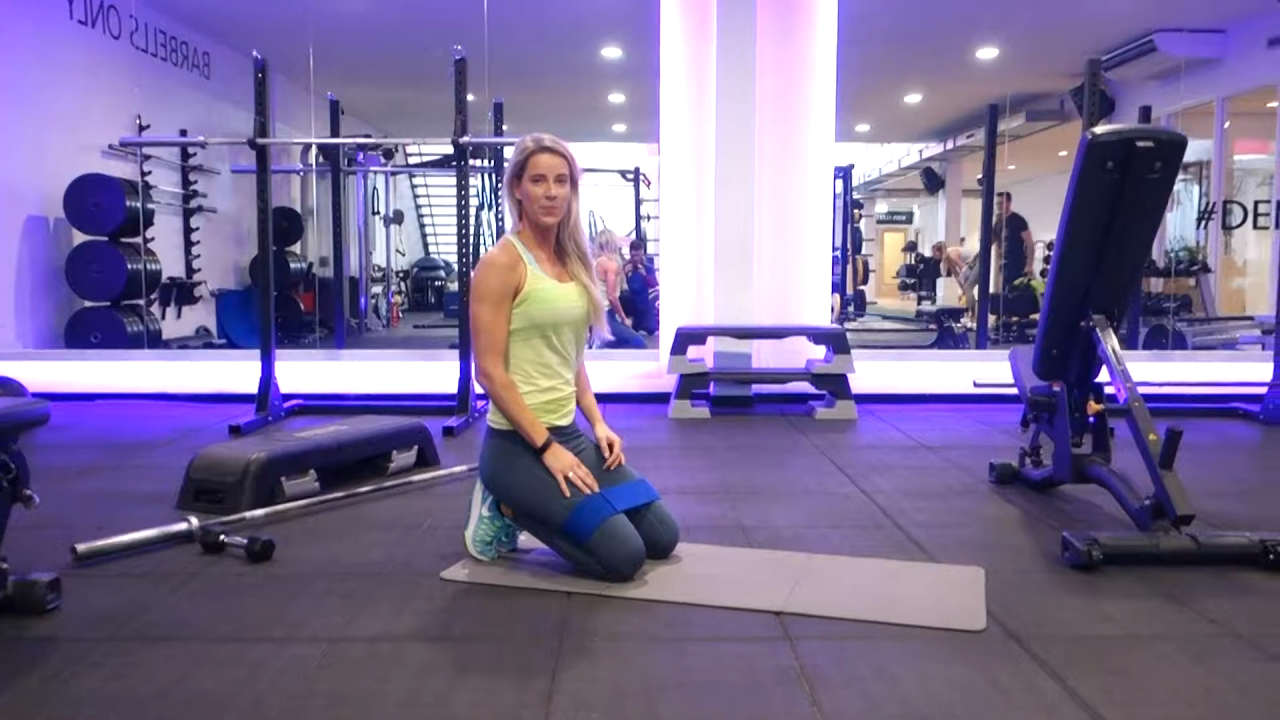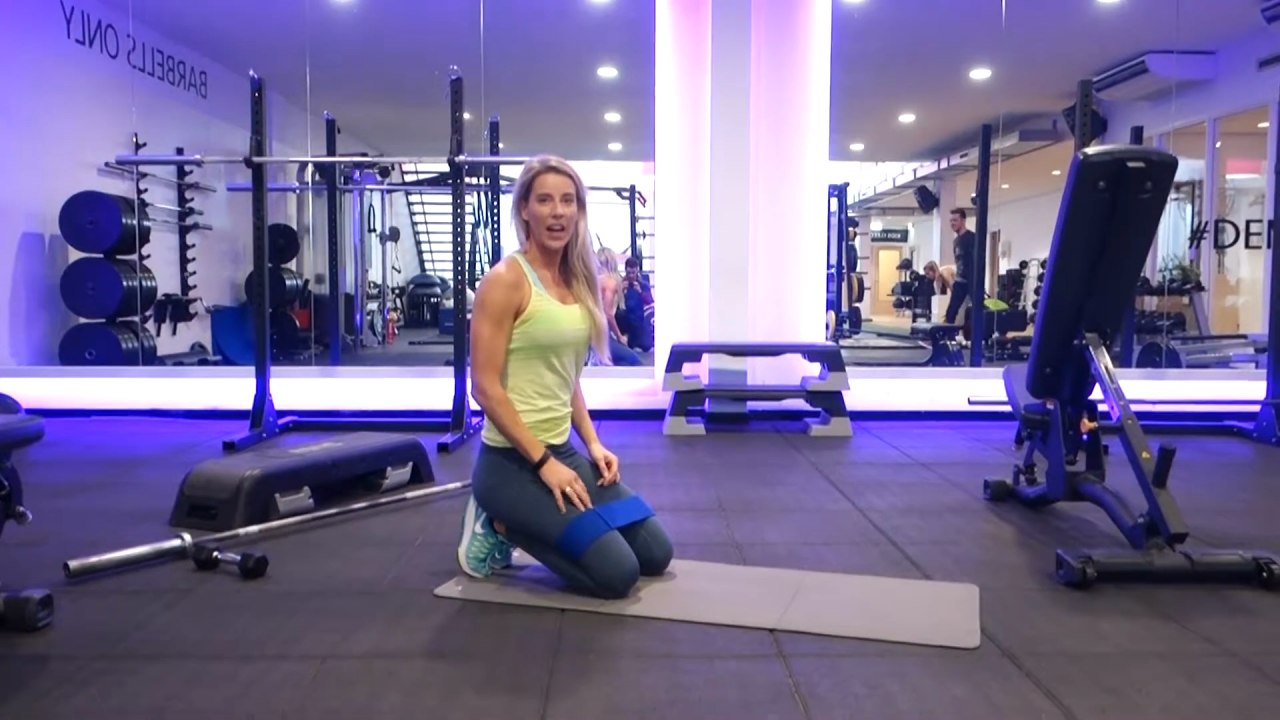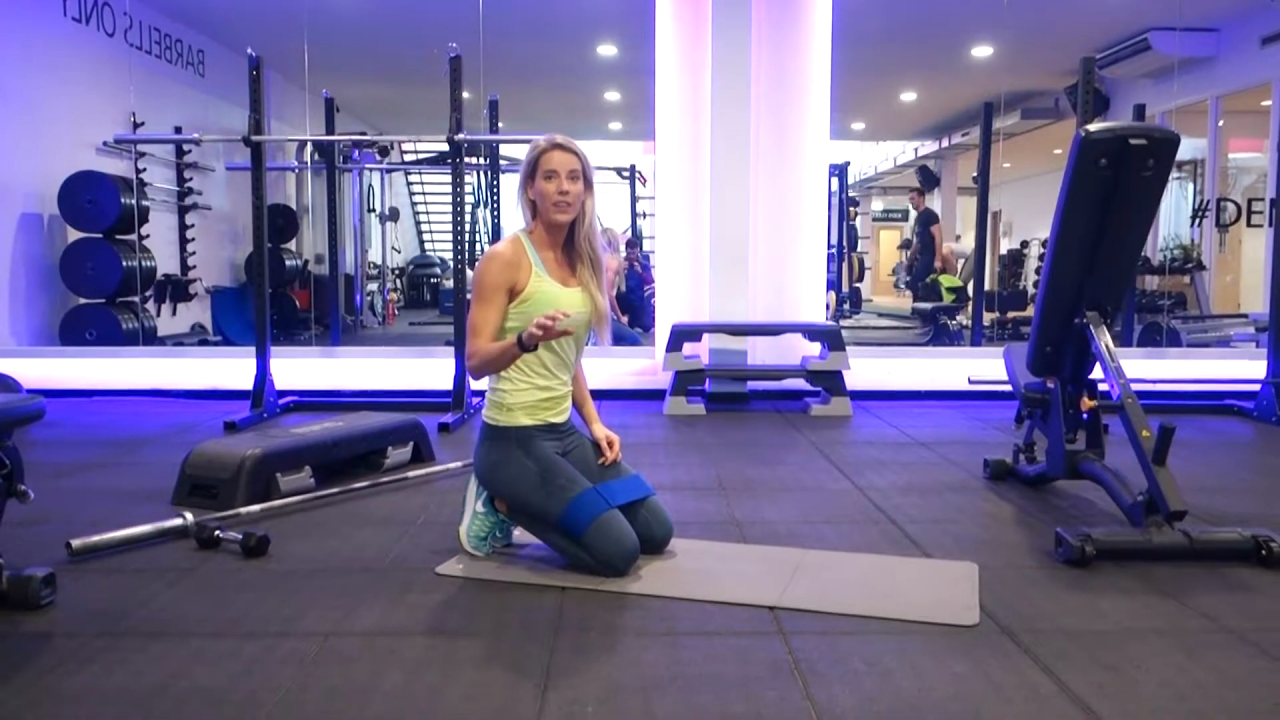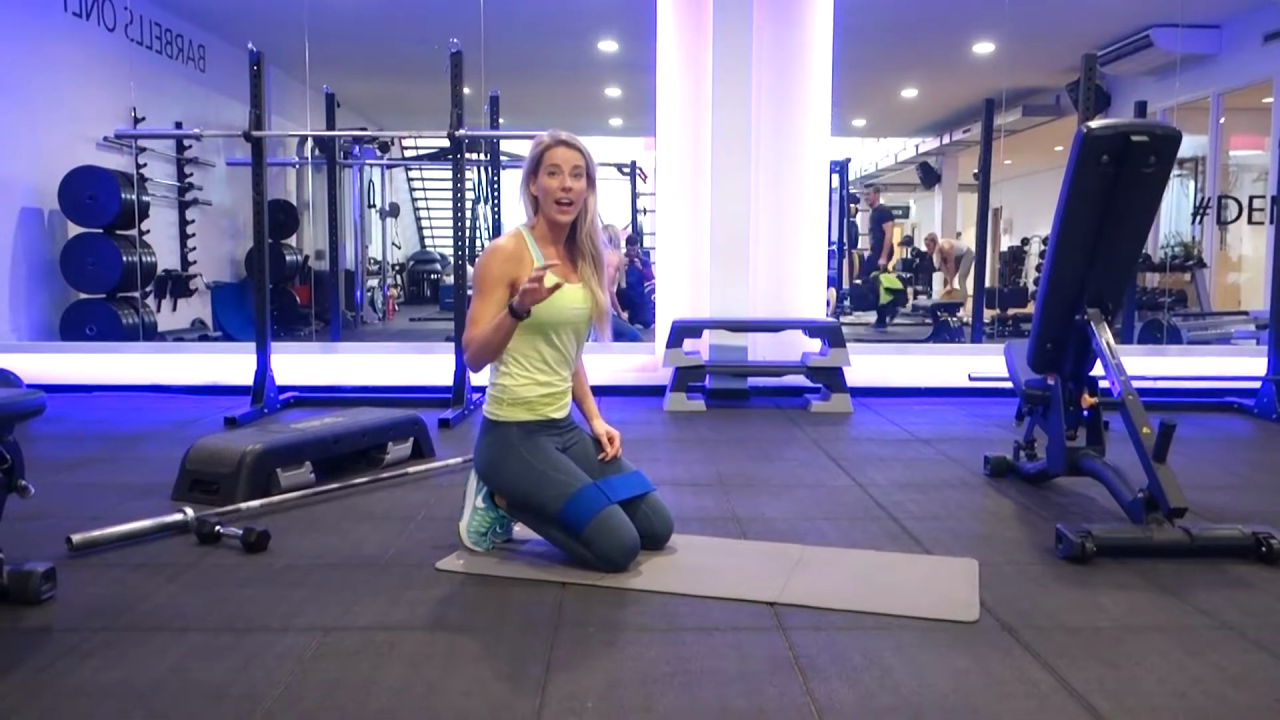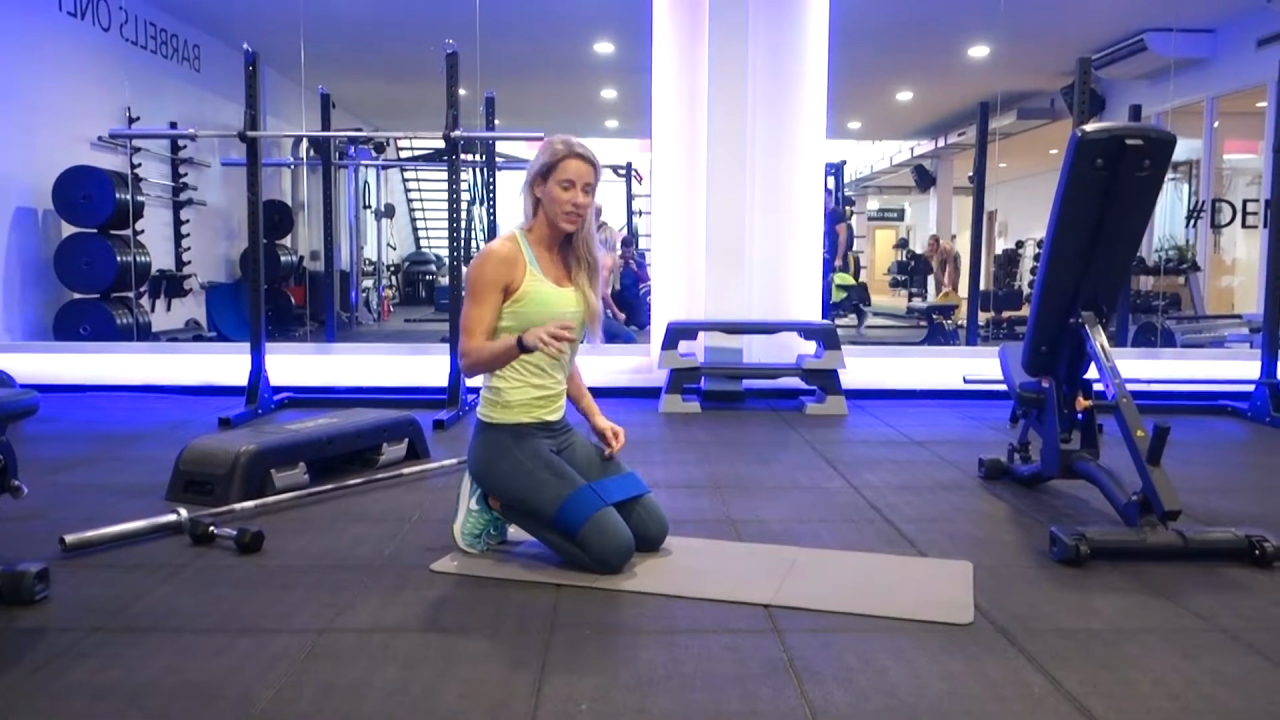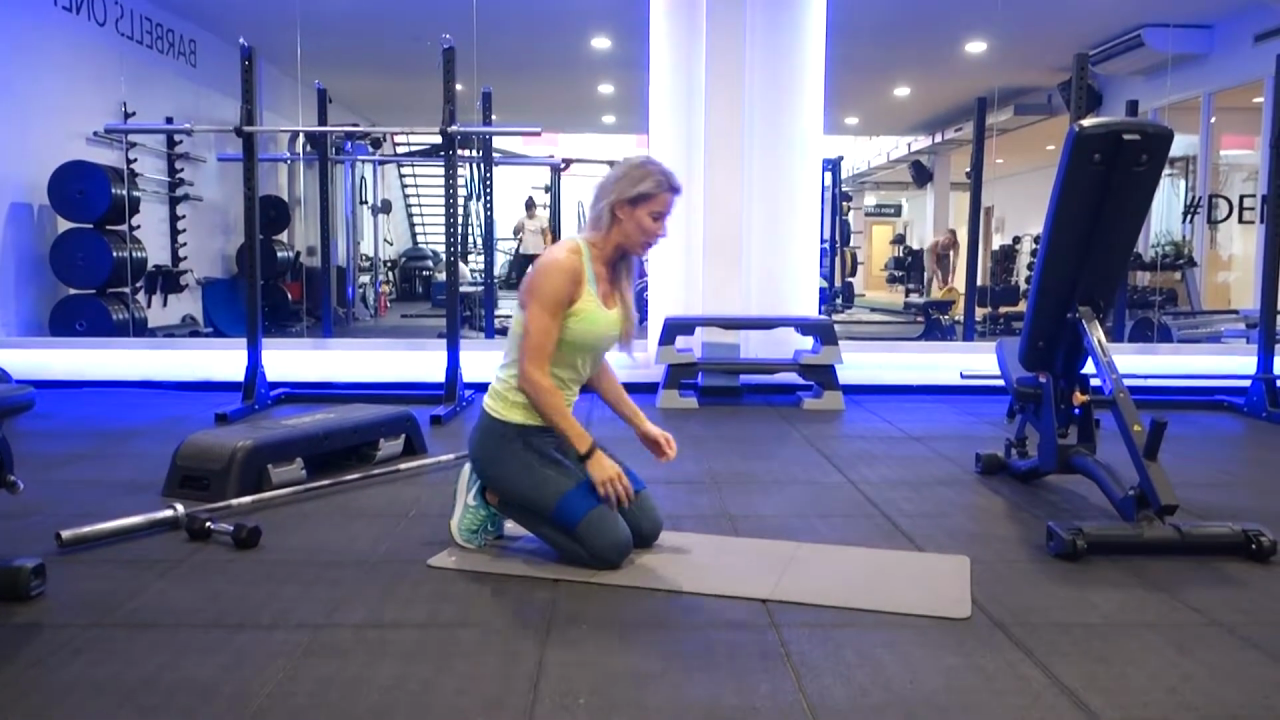
dt=0.5s
person 1, frame 1
left shoulder: (572, 260)
right shoulder: (502, 262)
right elbow: (489, 371)
left wrist: (597, 423)
right wrist: (545, 449)
left hip: (568, 432)
right hip: (518, 444)
left knee: (661, 538)
right knee: (622, 557)
left ankle: (527, 508)
right ankle: (505, 514)
person 1, frame 2
left shoulder: (577, 280)
right shoulder: (505, 281)
right elbow: (486, 388)
left wrist: (592, 442)
right wrist: (543, 462)
left hip: (561, 449)
right hip: (513, 461)
left knee: (656, 554)
right knee: (617, 573)
left ankle: (521, 523)
right ankle: (499, 528)
person 1, frame 3
left shoulder: (582, 261)
right shoulder: (504, 258)
right elbow: (476, 362)
left wrist: (594, 422)
right wrist: (527, 339)
left hip: (564, 432)
right hip: (511, 439)
left knee: (656, 532)
right knee: (617, 551)
left ankle: (524, 503)
right ankle: (500, 508)
person 1, frame 4
left shoulder: (584, 257)
right shoulder: (506, 252)
right elbow: (473, 356)
left wrist: (594, 418)
right wrist: (519, 307)
left hip: (564, 427)
right hip: (511, 434)
left knee: (656, 529)
right knee: (617, 547)
left ankle: (524, 497)
right ankle: (500, 502)
person 1, frame 5
left shoulder: (578, 261)
right shoulder: (501, 256)
right elbow: (469, 357)
left wrist: (594, 417)
right wrist: (525, 340)
left hip: (559, 430)
right hip: (506, 437)
left knee: (651, 531)
right knee: (612, 549)
left ankle: (515, 499)
right ankle: (494, 505)
person 1, frame 6
left shoulder: (617, 273)
right shoulder: (562, 265)
right elbow: (533, 377)
left wrist: (641, 423)
right wrist: (590, 453)
left hip: (556, 429)
right hip: (510, 435)
left knee: (646, 527)
right knee: (610, 544)
left ankle: (516, 493)
right ankle: (492, 498)
